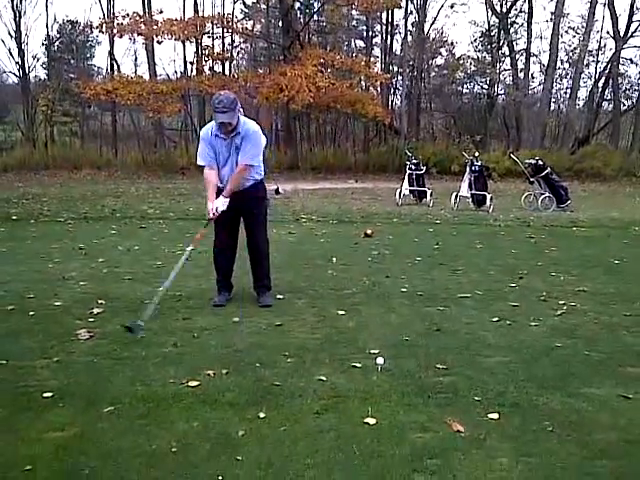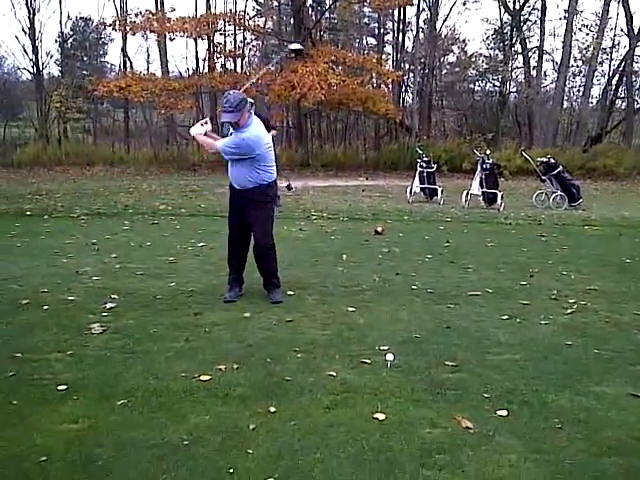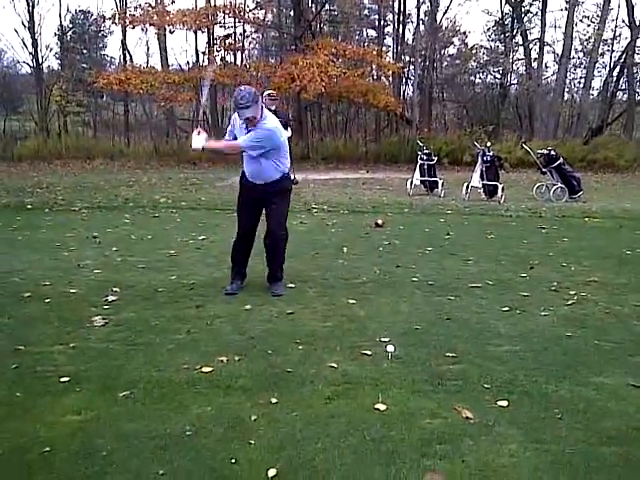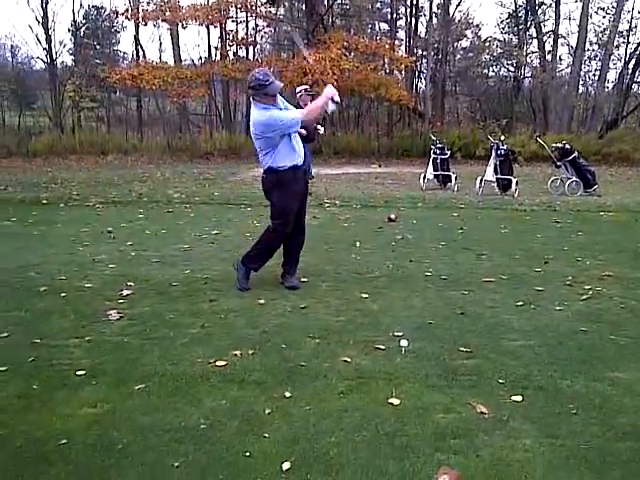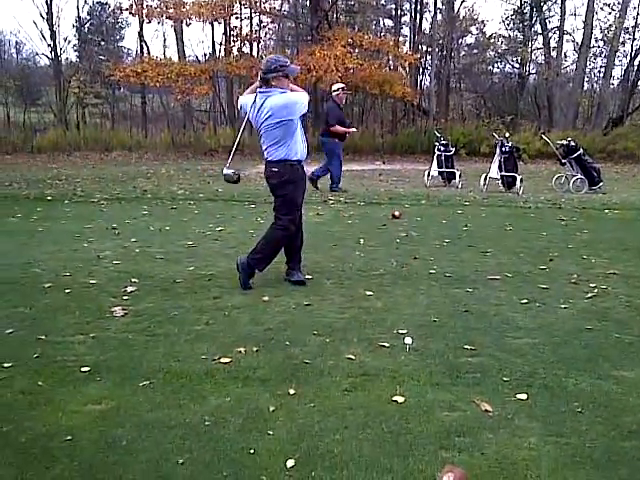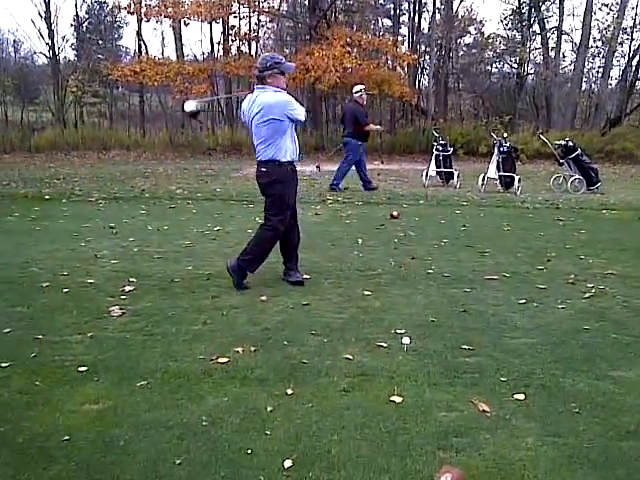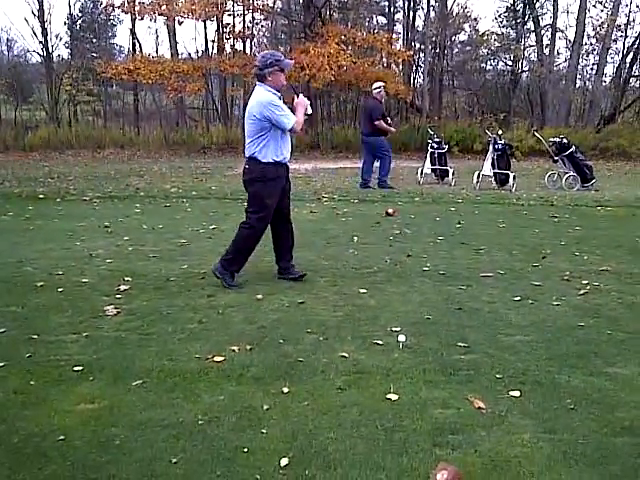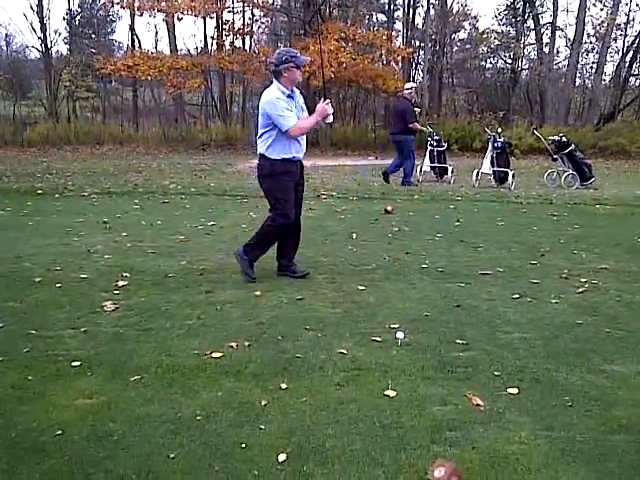
dt=0.4s
person 1, frame 1
left shoulder: (252, 132)
right shoulder: (207, 132)
left elbow: (242, 169)
right elbow: (210, 169)
left wrist: (225, 197)
right wrist: (212, 200)
left hip: (252, 192)
right hip: (223, 193)
left knee: (258, 243)
right knee: (223, 244)
left ankle: (263, 289)
right ankle: (223, 289)
person 1, frame 2
left shoulder: (249, 137)
right shoulder: (240, 123)
left elbow: (214, 148)
right elbow: (221, 143)
left wrist: (198, 135)
right wrist: (206, 132)
left hip: (260, 194)
right hip: (238, 191)
left knee: (263, 241)
right knee: (236, 239)
left ankle: (272, 286)
right ankle: (235, 284)
person 1, frame 3
left shoulder: (269, 128)
right shoulder: (239, 120)
left elbow: (233, 148)
right elbow: (229, 141)
left wrist: (206, 144)
right wrist: (207, 139)
left hip: (276, 186)
right hip: (250, 185)
left knee: (276, 234)
right knee: (244, 233)
left ankle: (275, 278)
right ankle: (237, 277)
person 1, frame 4
left shoulder: (275, 102)
right shoulder: (263, 118)
left elbow: (299, 115)
right elbow: (304, 118)
left wrist: (323, 102)
right wrist: (326, 95)
left hip: (295, 172)
right hip: (280, 178)
left knee: (297, 225)
right knee: (282, 226)
left ankle: (290, 271)
right ankle: (247, 265)
person 1, frame 5
left shoulder: (254, 101)
right shoulder: (288, 101)
left elbow: (241, 100)
right elbow: (304, 95)
left wrist: (258, 84)
right wrist: (286, 85)
left hip: (278, 168)
right hip: (288, 170)
left knee: (293, 219)
right knee: (285, 222)
left ankle: (294, 268)
right ankle: (250, 263)
person 1, frame 6
left shoulder: (251, 100)
right shoulder: (281, 100)
left elbow: (244, 118)
right elbow: (302, 115)
left hip: (272, 168)
right hip: (278, 171)
left knee: (289, 220)
right knee: (275, 223)
left ankle: (291, 268)
right ankle: (241, 265)
person 1, frame 7
left shoulder: (268, 96)
right shoulder: (266, 100)
left elbow: (284, 125)
right elbow: (295, 127)
left wrist: (297, 111)
right wrist: (300, 109)
left hip: (278, 169)
right hip: (263, 172)
left knee: (282, 218)
right knee: (256, 222)
left ankle: (285, 266)
right ankle: (226, 266)
person 1, frame 8
left shoulder: (296, 94)
right shoulder: (272, 97)
left elbow: (301, 127)
right elbow: (294, 130)
left wrist: (318, 116)
right wrist: (316, 117)
left hip: (295, 165)
right hip: (274, 168)
left knee: (293, 217)
right knee: (282, 217)
left ankle: (285, 263)
right ankle: (248, 253)
